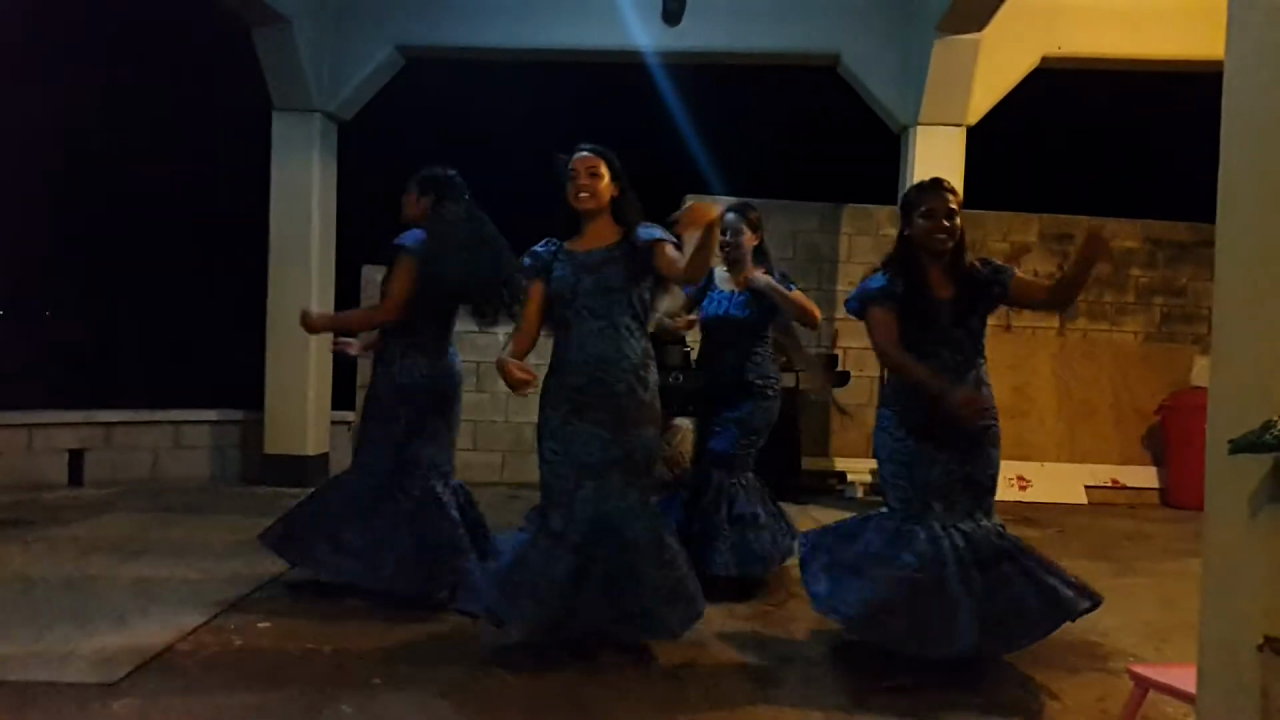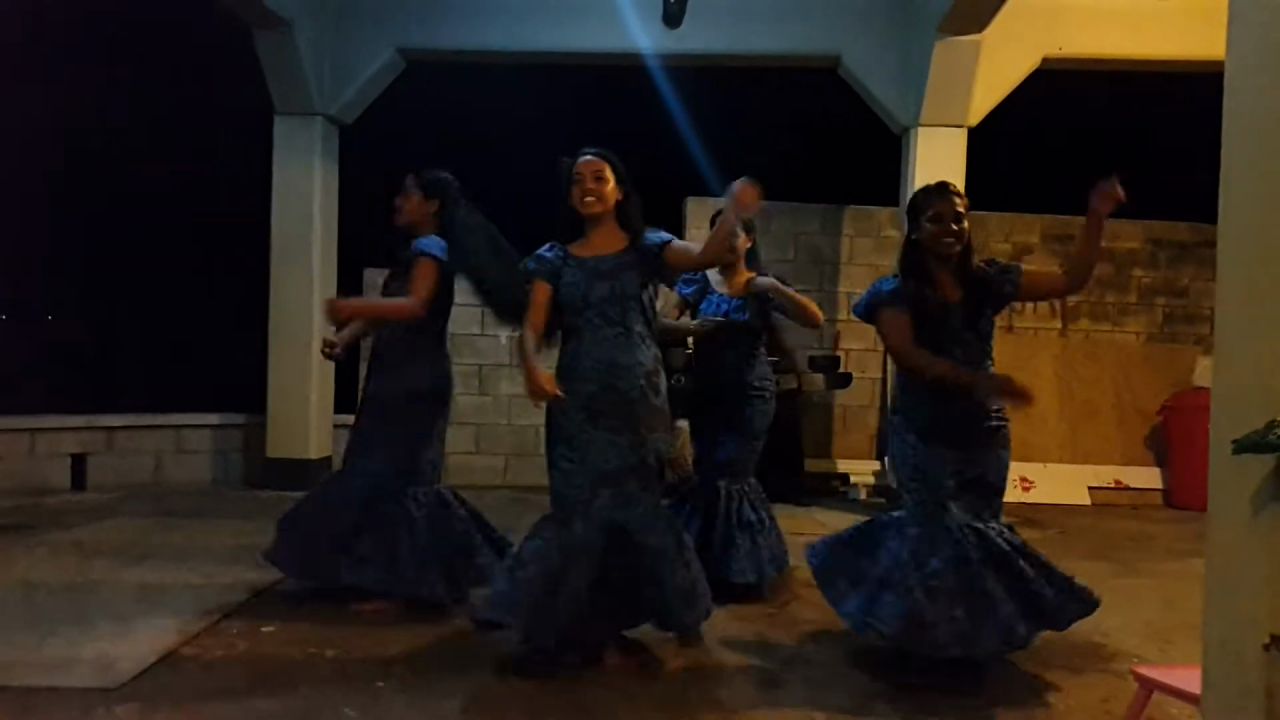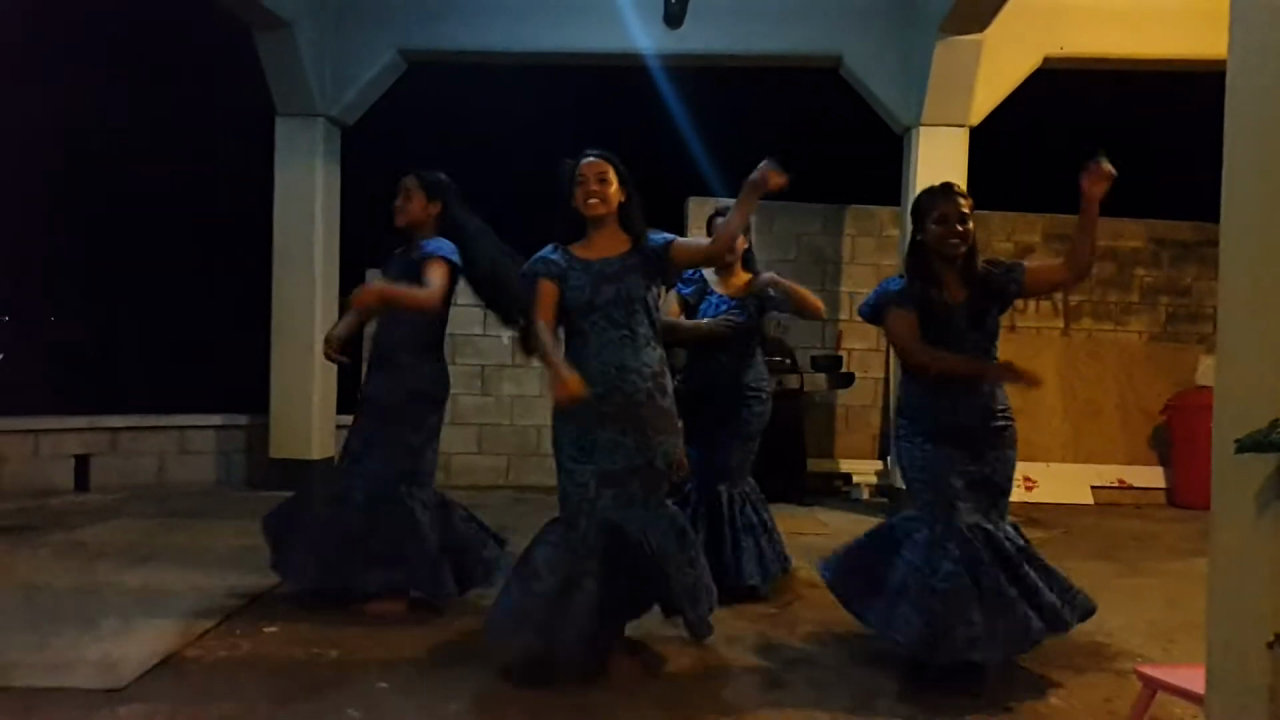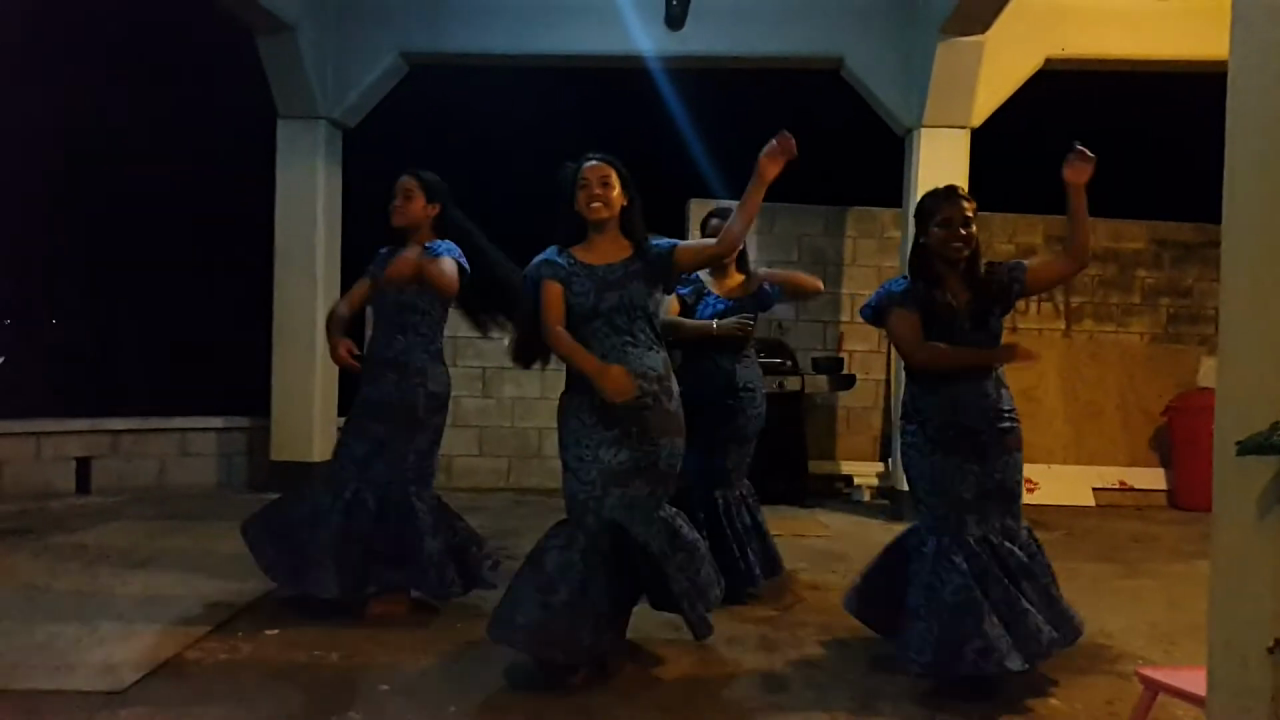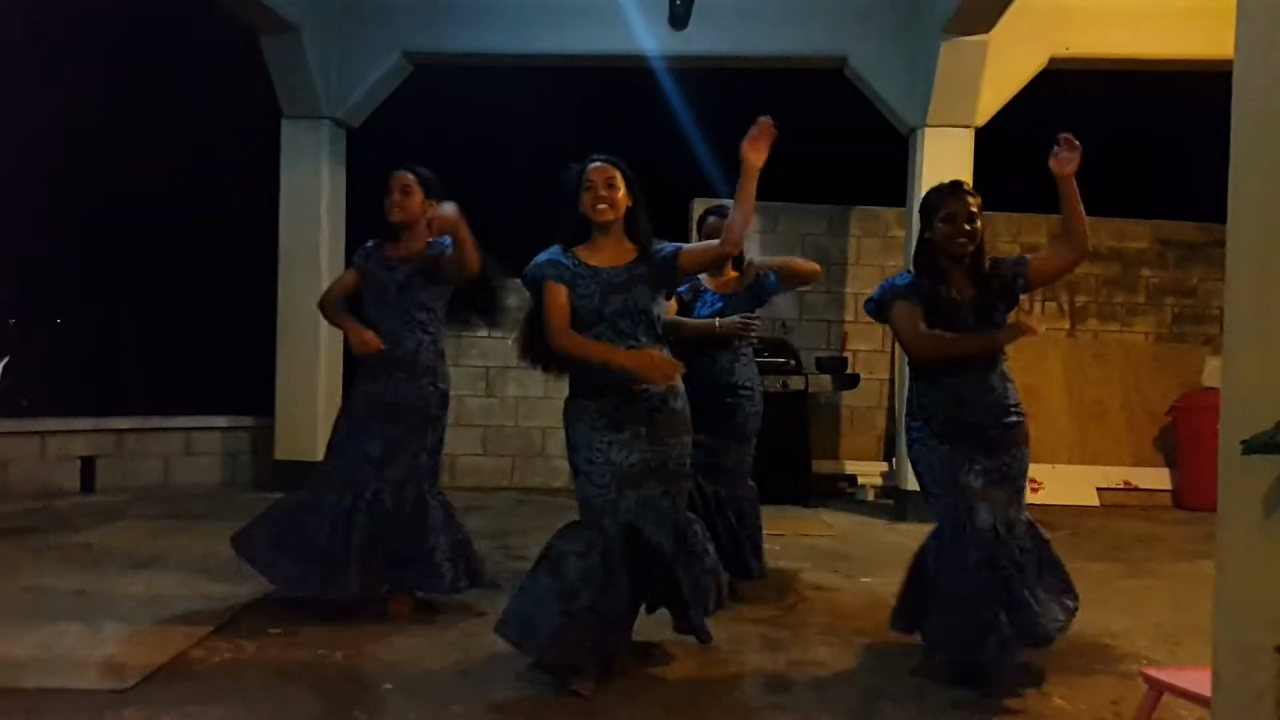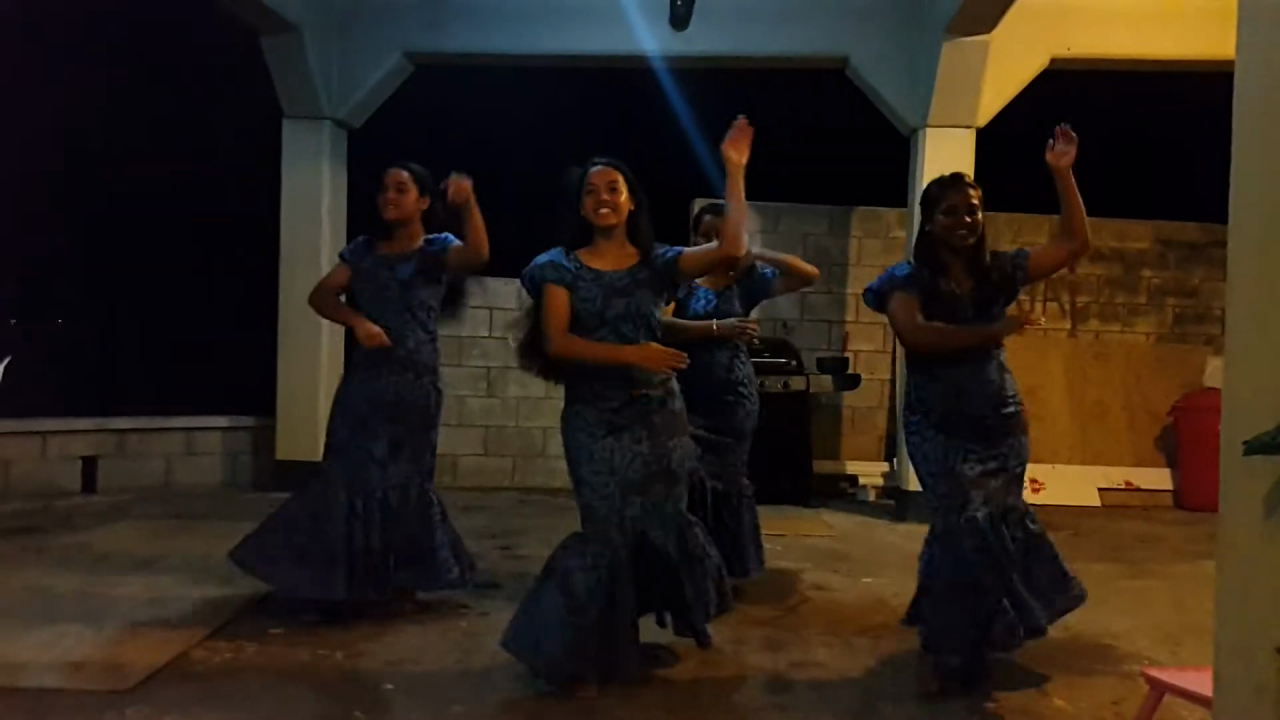
dt=0.1s
person 1, frame 1
left shoulder: (642, 242)
right shoulder: (549, 256)
left elbow: (687, 273)
right elbow: (530, 323)
left wrist: (705, 232)
right wrist: (511, 357)
left hip: (629, 393)
right hip: (568, 396)
left knee: (623, 505)
right knee: (569, 506)
left ankle: (621, 620)
right ankle: (571, 620)
person 1, frame 2
left shoulder: (647, 249)
right shoulder: (553, 260)
left elbow: (708, 258)
right elbow: (534, 324)
left wrist: (733, 215)
right wrist: (532, 366)
left hip: (640, 400)
right hip: (578, 404)
left knee: (633, 512)
right knee: (581, 514)
left ankle: (606, 624)
right ankle: (568, 631)
person 1, frame 3
left shoulder: (652, 251)
right shoulder: (556, 262)
left elbow: (716, 249)
right elbow: (543, 324)
left wrist: (750, 196)
right wrist: (559, 367)
left hip: (647, 403)
right hip: (586, 407)
left knee: (637, 515)
right knee: (587, 518)
left ankle: (605, 630)
right ankle: (572, 641)
person 1, frame 4
left shoulder: (654, 256)
right shoulder: (556, 264)
left elbow: (726, 244)
right elbow: (554, 330)
left wrist: (760, 178)
right wrist: (596, 368)
left hip: (654, 409)
right hip: (589, 410)
left knee: (638, 518)
right knee: (594, 520)
left ankle: (605, 634)
right ankle: (576, 645)
person 1, frame 5
left shoulder: (657, 259)
right shoulder: (559, 264)
left elbow: (728, 247)
right elbow: (557, 336)
left wrist: (749, 170)
right wrist: (627, 359)
left hip: (659, 409)
right hip: (596, 409)
left knee: (653, 518)
right knee: (607, 521)
left ankle: (610, 637)
right ankle: (587, 646)
person 1, frame 6
left shoulder: (657, 264)
right shoulder: (560, 268)
left elbow: (731, 250)
right elbow: (555, 341)
left wrist: (734, 170)
right wrist: (630, 355)
left hip: (657, 414)
right hip: (594, 416)
left knee: (657, 522)
right knee: (609, 528)
left ankle: (625, 636)
right ankle: (584, 652)
person 2, frame 1
left shoulder: (983, 279)
right shoulder: (887, 286)
left elbow: (1053, 297)
right elbow: (891, 353)
left wrist: (1084, 261)
right wrist: (948, 392)
left hip: (974, 429)
right hip: (911, 426)
left knee: (972, 528)
right knee: (921, 530)
left ankle: (964, 636)
right ankle: (910, 635)
person 2, frame 2
left shoulder: (990, 280)
right shoulder: (896, 291)
left elbow: (1070, 280)
right elbow: (908, 356)
left wrist: (1096, 221)
right wrist: (980, 379)
left hip: (983, 431)
right hip: (921, 432)
left knee: (977, 529)
right knee: (942, 529)
left ankle: (973, 634)
right ankle: (925, 633)
person 2, frame 3
left shoulder: (994, 280)
right shoulder: (901, 292)
left elbow: (1072, 270)
right elbow: (914, 355)
left wrist: (1089, 204)
right wrist: (989, 369)
left hip: (990, 430)
right hip: (929, 434)
left knee: (985, 531)
right knee: (951, 533)
left ankle: (980, 637)
right ankle: (941, 642)
person 2, frame 4
left shoulder: (997, 282)
right shoulder: (905, 294)
left elbow: (1075, 259)
right elbow: (916, 353)
left wrist: (1075, 192)
right wrist: (992, 354)
left hip: (997, 436)
right hip: (935, 440)
left knee: (995, 541)
right knee: (959, 542)
left ankle: (985, 647)
right ankle: (957, 657)
person 2, frame 5
left shoulder: (1000, 278)
right shoulder: (909, 288)
left elbow: (1074, 250)
right elbow: (917, 344)
left wrist: (1066, 181)
right wrist: (993, 339)
left hip: (1003, 430)
right hip: (940, 435)
left knee: (1004, 531)
right knee: (971, 533)
left ankle: (992, 645)
right ankle: (962, 652)
person 2, frame 6
left shoulder: (999, 272)
right shoulder: (910, 279)
left elbow: (1075, 243)
right elbow: (913, 334)
left wrist: (1062, 173)
right wrist: (989, 331)
left hip: (1002, 422)
right hip: (941, 426)
left knee: (1001, 527)
right knee: (964, 529)
left ankle: (976, 644)
right ankle: (945, 651)
person 3, frame 1
left shoulder: (414, 243)
right shoulder: (467, 252)
left elbow: (391, 311)
left wrist: (326, 323)
right wrist: (361, 341)
left hip: (405, 376)
right hip: (441, 373)
left knee: (385, 472)
right knee: (427, 474)
left ankle: (406, 580)
right ankle: (440, 580)
person 3, frame 2
left shoulder: (429, 248)
right shoulder: (422, 250)
left elbow: (413, 307)
right elbow: (390, 313)
left wrist: (355, 308)
right wrist: (343, 336)
left hip: (408, 381)
right hip: (408, 379)
left knee: (389, 477)
right knee: (406, 477)
left ankle: (391, 584)
person 3, frame 3
left shoulder: (438, 251)
right shoulder: (404, 254)
left elbow: (431, 299)
right elbow: (367, 308)
left wrist: (384, 290)
right wrist: (338, 331)
left hip: (412, 383)
right hip: (397, 381)
left knee: (390, 479)
right knee: (378, 477)
left ankle: (399, 585)
person 3, frame 4
left shoulder: (443, 252)
right shoulder: (386, 258)
left elbow: (449, 284)
right elbow: (347, 307)
left wrist: (418, 264)
right wrist: (336, 337)
left hip: (418, 388)
right hip: (378, 384)
left knee: (397, 483)
right knee: (359, 477)
left ankle: (399, 583)
person 3, frame 5
left shoulder: (440, 250)
right shoulder: (373, 252)
left elbow: (470, 265)
right elbow: (331, 299)
left wrist: (457, 225)
right wrist: (353, 327)
left hip: (419, 386)
right hip: (372, 382)
left knee: (405, 483)
right knee: (351, 477)
left ankle: (408, 582)
right ankle: (356, 579)
person 3, frame 6
left shoulder: (438, 251)
right shoulder: (363, 251)
left elbow: (478, 255)
right elbow: (321, 295)
left wrist: (468, 203)
right wrist: (357, 322)
left hip: (414, 385)
right hip: (363, 382)
left knee: (403, 483)
right knee: (347, 478)
left ankle: (400, 582)
right ankle: (345, 585)
person 4, frame 1
left shoulder: (771, 283)
right shoulder: (706, 279)
left elbow: (813, 319)
right elbow: (673, 315)
left wrist: (767, 284)
right wrist: (676, 323)
left hip: (755, 394)
right hip: (714, 393)
left knee: (720, 470)
right knee: (720, 472)
left ankle: (731, 567)
right ankle: (744, 559)
person 4, frame 2
left shoulder: (762, 288)
right shoulder: (696, 281)
left elbow: (815, 319)
right elbow: (665, 323)
left wrist: (773, 286)
right wrist: (691, 326)
left hip: (751, 397)
right hip: (706, 396)
left knee: (724, 477)
right knee: (714, 476)
left ankle: (731, 573)
right ankle: (745, 568)
person 4, frame 3
left shoulder: (761, 289)
right shoulder: (693, 281)
left elbow: (817, 311)
right elbow: (666, 323)
left wrist: (775, 282)
right wrist: (706, 326)
left hip: (746, 398)
right hip: (700, 396)
left knee: (723, 479)
right knee: (706, 477)
left ankle: (735, 574)
person 4, frame 4
left shoulder: (755, 289)
right shoulder: (687, 282)
left elbow: (816, 287)
right elbow: (666, 323)
left wrist: (766, 275)
right wrist: (717, 327)
left hip: (741, 399)
right hip: (693, 398)
left knee: (722, 484)
right knee: (693, 483)
left ankle: (729, 576)
person 4, frame 5
left shoulder: (752, 283)
right shoulder: (685, 281)
left elbow: (813, 272)
right elbow: (665, 324)
left wrist: (761, 265)
right wrist: (718, 326)
left hip: (738, 397)
right hip: (692, 396)
left knee: (727, 481)
right knee: (695, 479)
left ankle: (725, 569)
person 4, frame 6
left shoulder: (747, 282)
left elbow: (809, 275)
right elbow: (661, 325)
left wrist: (760, 256)
right wrist: (717, 327)
left hip: (735, 397)
right hip: (688, 396)
left knee: (726, 482)
left ankle: (719, 569)
